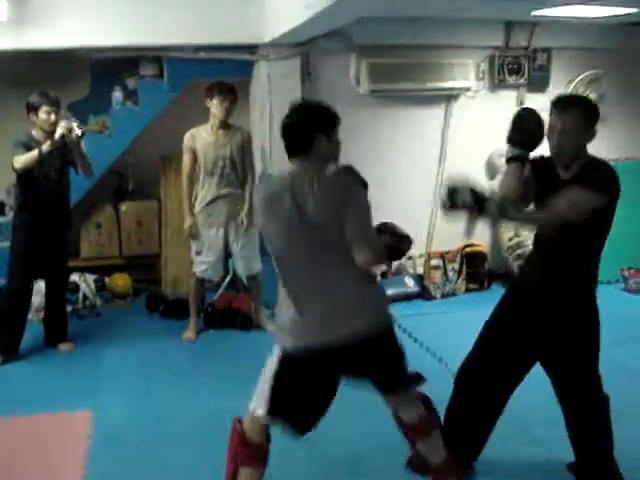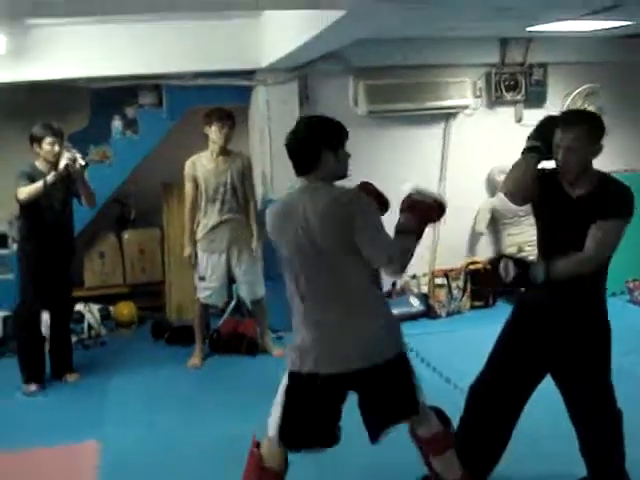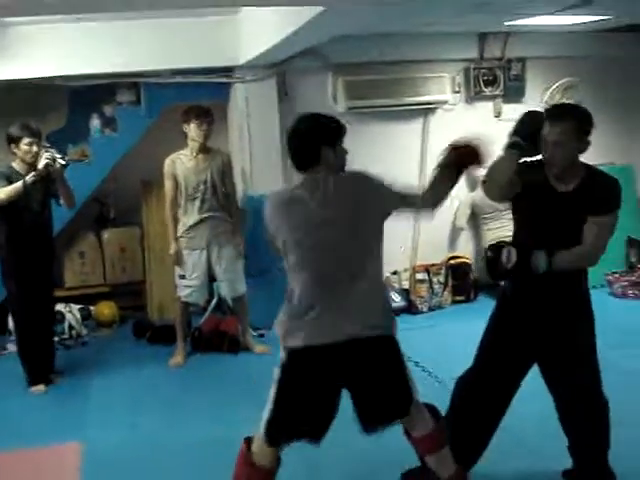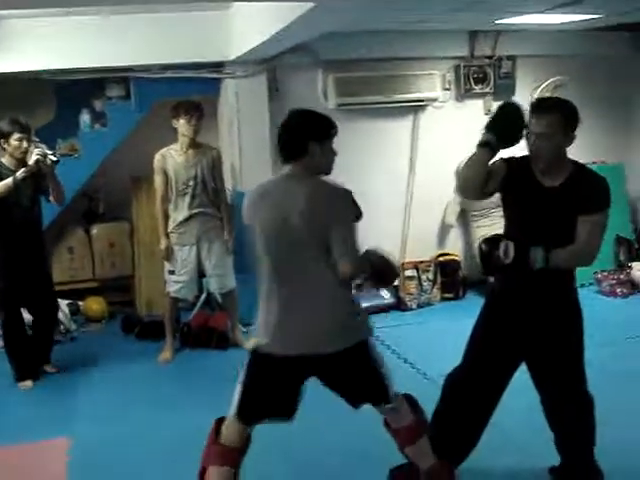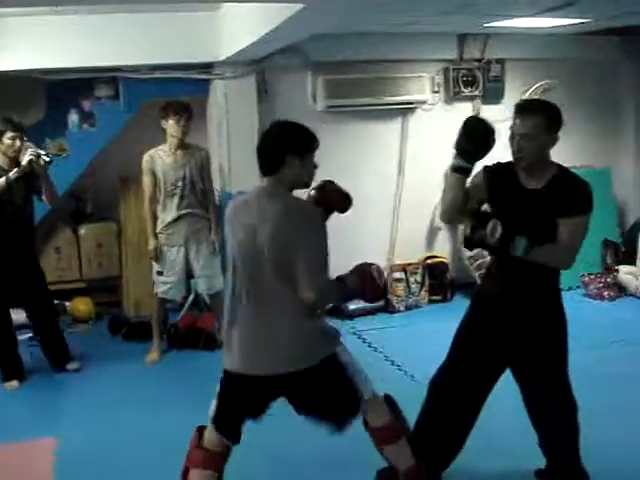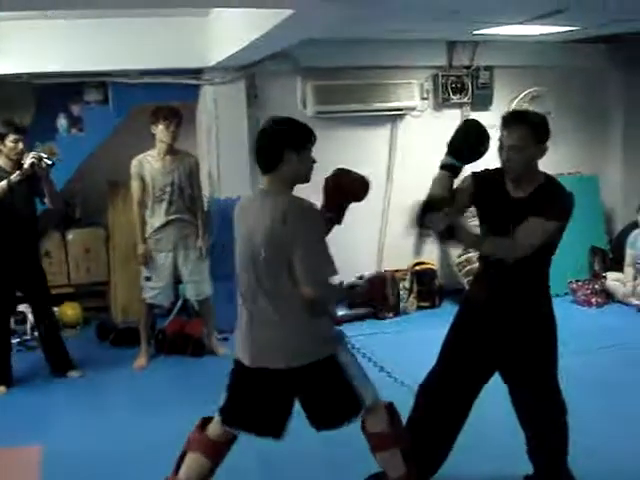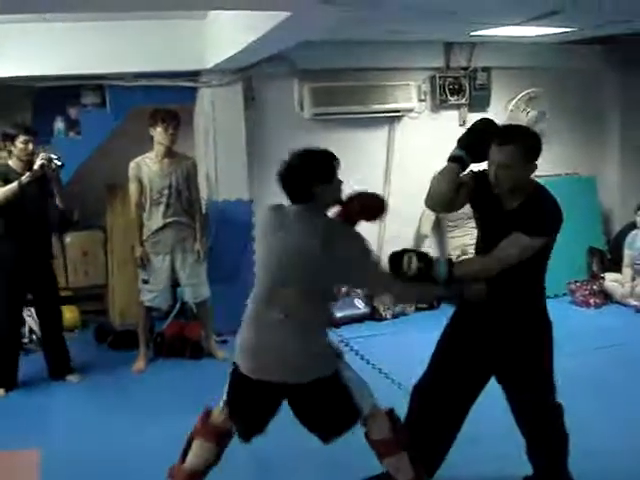
dt=0.2s
person 1, frame 1
left shoulder: (600, 178)
right shoulder: (543, 167)
left elbow: (549, 217)
right elbow: (511, 201)
left wrist: (485, 206)
right wrist: (517, 154)
left hip: (571, 303)
right hip: (527, 290)
left knee: (581, 391)
right knee: (480, 372)
person 1, frame 2
left shoulder: (615, 196)
right shoulder: (543, 181)
left elbow: (591, 258)
right elbow: (513, 193)
left wrist: (534, 271)
right wrist: (534, 147)
left hip: (582, 318)
right hip: (534, 308)
left knee: (595, 406)
right knee: (491, 390)
person 1, frame 3
left shoulder: (602, 189)
right shoulder: (526, 176)
left elbow: (589, 253)
right elbow: (493, 189)
left wrist: (536, 261)
right wrist: (517, 144)
left hip: (567, 310)
right hip: (518, 302)
left knee: (584, 400)
right knee: (478, 387)
person 1, frame 4
left shoulder: (590, 187)
right shoulder: (513, 170)
left elbow: (585, 252)
right elbow: (468, 189)
left wrist: (532, 256)
right wrist: (490, 140)
left hip: (556, 307)
right hip: (506, 299)
left knee: (568, 396)
right knee: (468, 383)
person 1, frame 5
left shoulder: (573, 190)
right shoulder: (496, 176)
left elbow: (565, 256)
right elbow: (451, 214)
left wrist: (513, 243)
right wrist: (463, 160)
left hip: (539, 310)
right hip: (491, 301)
left knee: (551, 399)
right knee: (451, 385)
person 1, frame 6
left shoulder: (555, 199)
right shoulder: (485, 182)
left elbow: (511, 249)
right elbow: (438, 207)
left wrist: (455, 230)
right wrist: (452, 162)
left hip: (528, 315)
right hip: (480, 306)
left knee: (541, 404)
right knee: (441, 390)
person 1, frame 7
left shoulder: (544, 212)
right shoulder: (482, 184)
left elbow: (495, 263)
right elbow: (437, 202)
left wrist: (441, 270)
right wrist: (462, 155)
left hip: (523, 321)
right hip: (476, 310)
left knee: (538, 408)
right knee: (433, 393)
person 2, frame 1
left shoulder: (265, 196)
right shoulder: (343, 187)
right elbow: (367, 260)
right wrist: (388, 248)
left hip: (305, 332)
right hip: (365, 321)
left knee: (257, 421)
right knee: (404, 397)
person 2, frame 2
left shoulder: (276, 215)
right shoulder: (350, 202)
right elbow: (394, 264)
right wrist: (413, 226)
left hip: (313, 354)
right hip: (375, 345)
left knee: (273, 445)
right knee: (419, 416)
person 2, frame 3
left shoulder: (275, 207)
right shoulder: (356, 187)
right elbow: (426, 202)
right wrist: (452, 169)
left hip: (306, 338)
right hip: (369, 331)
left knee: (269, 439)
right knee: (413, 413)
person 2, frame 4
left shoulder: (254, 200)
right shoulder: (331, 197)
right elbow: (348, 270)
left hip: (276, 337)
right hip: (337, 332)
left knee: (238, 423)
right knee: (392, 403)
person 2, frame 5
left shoulder: (235, 210)
right shoulder: (303, 214)
right elbow: (313, 295)
right wrist: (350, 286)
left hip: (244, 352)
right hip: (305, 349)
left knee: (217, 435)
right knee: (373, 404)
person 2, frame 6
left shoulder: (245, 207)
right shoulder: (299, 212)
right elbow: (313, 293)
left wrist: (333, 210)
left hip: (254, 348)
right hip: (310, 346)
left knee: (223, 427)
right knee: (374, 408)
person 2, frame 7
left shoulder: (270, 219)
right shoulder: (338, 237)
right elbow: (393, 288)
left hip: (252, 353)
right hip: (307, 360)
left knee: (225, 415)
right knee: (374, 416)
person 3, frame 1
left shoulder: (64, 145)
right shoulder: (24, 142)
left elbow: (87, 172)
left wrist: (75, 145)
right wrist: (51, 143)
left hip: (57, 224)
right hip: (28, 224)
left knee: (58, 282)
left ankle: (56, 335)
person 3, frame 2
left shoulder: (67, 175)
right shoulder: (27, 174)
left elbow: (90, 203)
right elbow: (23, 196)
left wrist: (79, 175)
right wrist: (55, 174)
left hip: (61, 254)
right hip: (33, 254)
left knee: (62, 313)
right knee: (28, 314)
left ankle: (62, 366)
right ankle: (31, 375)
person 3, frame 3
left shoulder: (46, 176)
left elbow: (69, 204)
left wrist: (58, 175)
right wrist: (35, 174)
left hip: (42, 255)
left knee: (45, 315)
right knee: (24, 317)
left ankle: (46, 368)
right ankle: (35, 376)
person 3, frame 4
left shoulder: (34, 171)
left elbow: (58, 200)
left wrist: (49, 171)
right wrist: (24, 171)
left hip: (34, 251)
left knee: (48, 308)
left ankle: (40, 357)
right ankle: (24, 371)
person 3, frame 5
left shoulder: (28, 171)
left elbow: (51, 199)
left wrist: (42, 171)
left hip: (26, 251)
left knee: (43, 307)
left ankle: (60, 357)
person 3, frame 6
left shoulder: (30, 174)
left elbow: (54, 203)
left wrist: (44, 174)
left hip: (28, 254)
left knee: (44, 311)
left ankle: (61, 365)
person 3, frame 7
left shoulder: (41, 175)
left elbow: (62, 204)
left wrist: (53, 175)
right wrist: (30, 175)
left hip: (40, 255)
left knee: (51, 313)
left ankle: (61, 368)
person 4, frame 1
left shoulder: (242, 136)
right shoulder: (193, 137)
left elbow: (250, 175)
right elbow: (187, 179)
left wrist: (247, 207)
right wrist: (188, 215)
left hip: (239, 211)
right hip: (207, 212)
left knee: (251, 267)
right knee: (201, 271)
left ankle: (259, 313)
right ankle: (193, 322)
person 4, frame 2
left shoulder: (242, 162)
right shoulder: (193, 164)
left elbow: (251, 201)
right elbow: (190, 206)
left wrist: (256, 234)
right wrist: (188, 242)
left hip: (241, 236)
right hip: (209, 238)
left knee: (255, 292)
right knee: (205, 297)
left ankle: (265, 339)
right ankle: (198, 349)
person 4, frame 3
left shoulder: (222, 159)
right shoulder: (173, 162)
left elbow: (232, 198)
right elbow: (171, 204)
left wrist: (239, 232)
right wrist: (173, 241)
left hip: (222, 233)
right hip: (190, 236)
left knee: (236, 289)
right knee: (186, 296)
left ankle: (246, 336)
right ankle: (180, 347)
person 4, frame 4
left shoulder: (212, 154)
right shoulder: (163, 158)
left elbow: (221, 193)
right elbow: (161, 200)
left wrist: (228, 228)
right wrist: (163, 236)
left hip: (211, 228)
right hip: (180, 231)
left knee: (226, 284)
right knee: (175, 292)
left ankle: (235, 331)
right ankle: (169, 342)
person 4, frame 5
left shoulder: (200, 155)
right shoulder: (151, 158)
left elbow: (209, 194)
right elbow: (149, 200)
left wrist: (215, 229)
right wrist: (151, 237)
left hip: (199, 229)
right hip: (168, 232)
left knee: (213, 285)
right knee: (163, 292)
right ankle: (156, 343)
person 4, frame 6
left shoulder: (189, 161)
right shoulder: (140, 163)
left elbow: (198, 200)
right elbow: (138, 205)
left wrist: (202, 234)
right wrist: (140, 242)
left hip: (188, 235)
right hip: (157, 237)
left knee: (202, 291)
right knee: (151, 298)
left ankle: (211, 339)
right ankle: (144, 349)
person 4, frame 7
left shoulder: (187, 163)
right shoulder: (138, 166)
left elbow: (195, 203)
right elbow: (136, 208)
left wrist: (200, 237)
right wrist: (138, 244)
left hip: (186, 238)
right hip: (154, 240)
left knee: (200, 294)
right knee: (149, 300)
left ankle: (210, 341)
right ankle: (143, 352)
